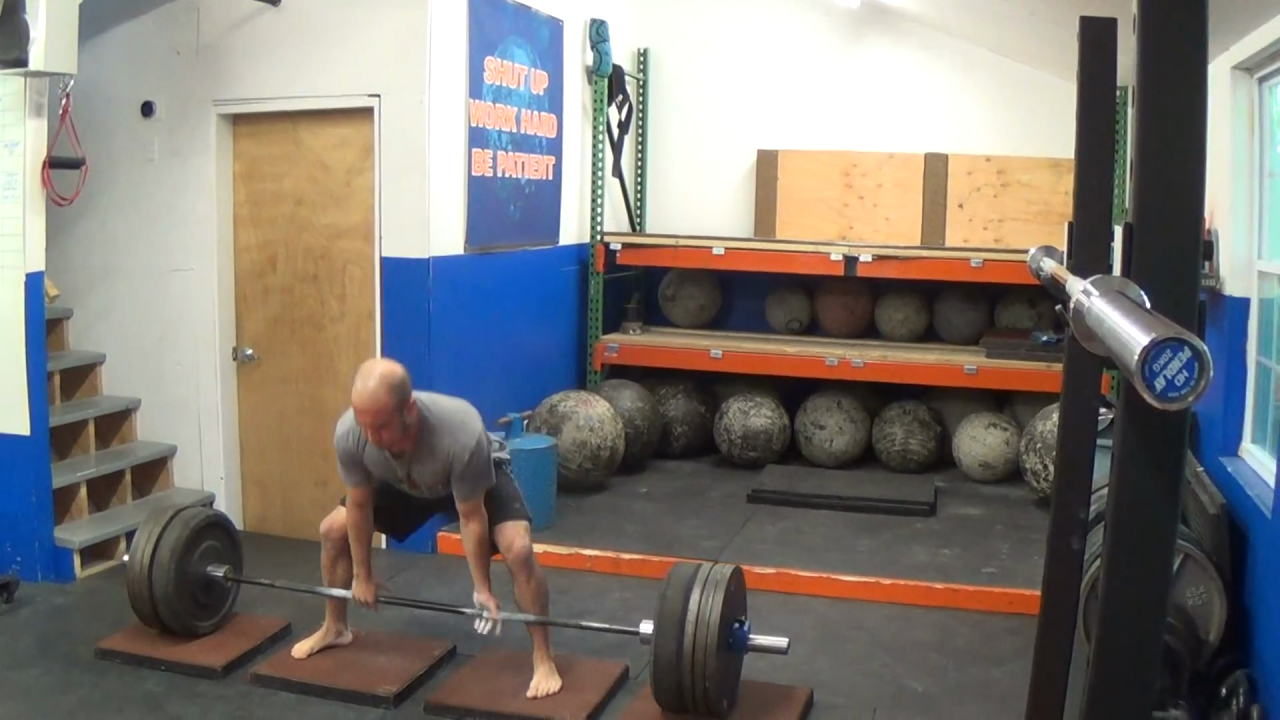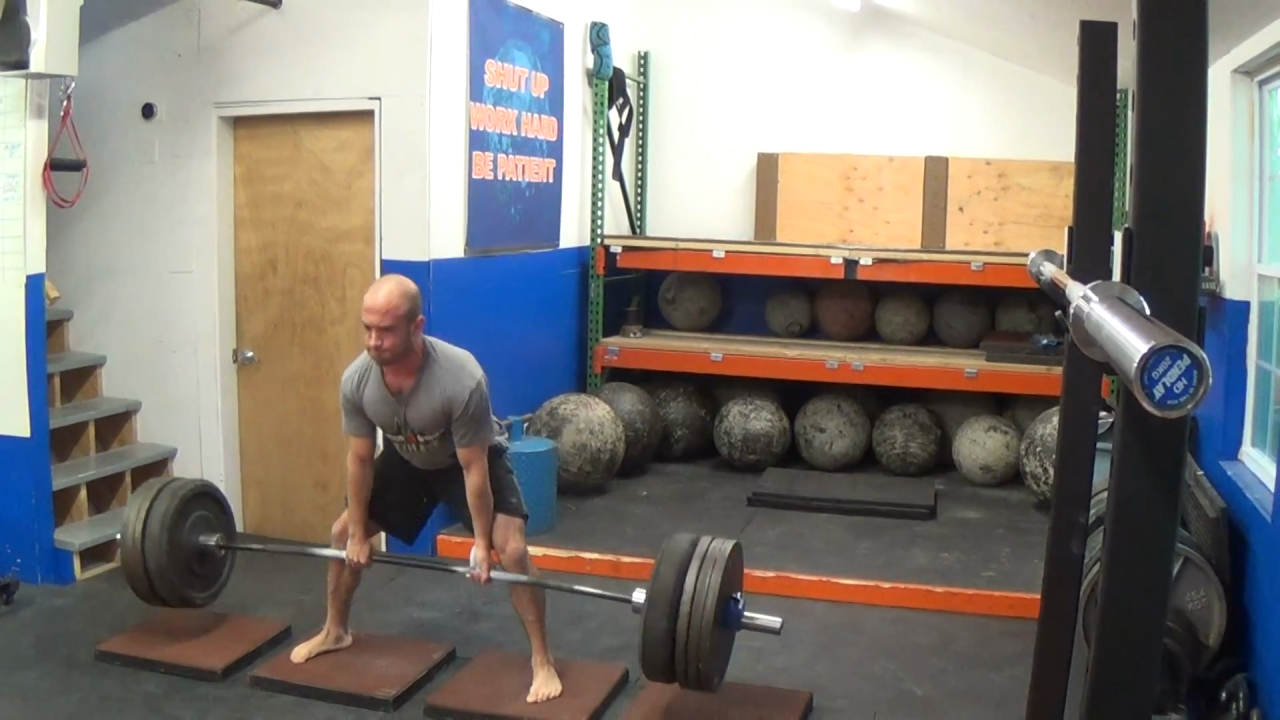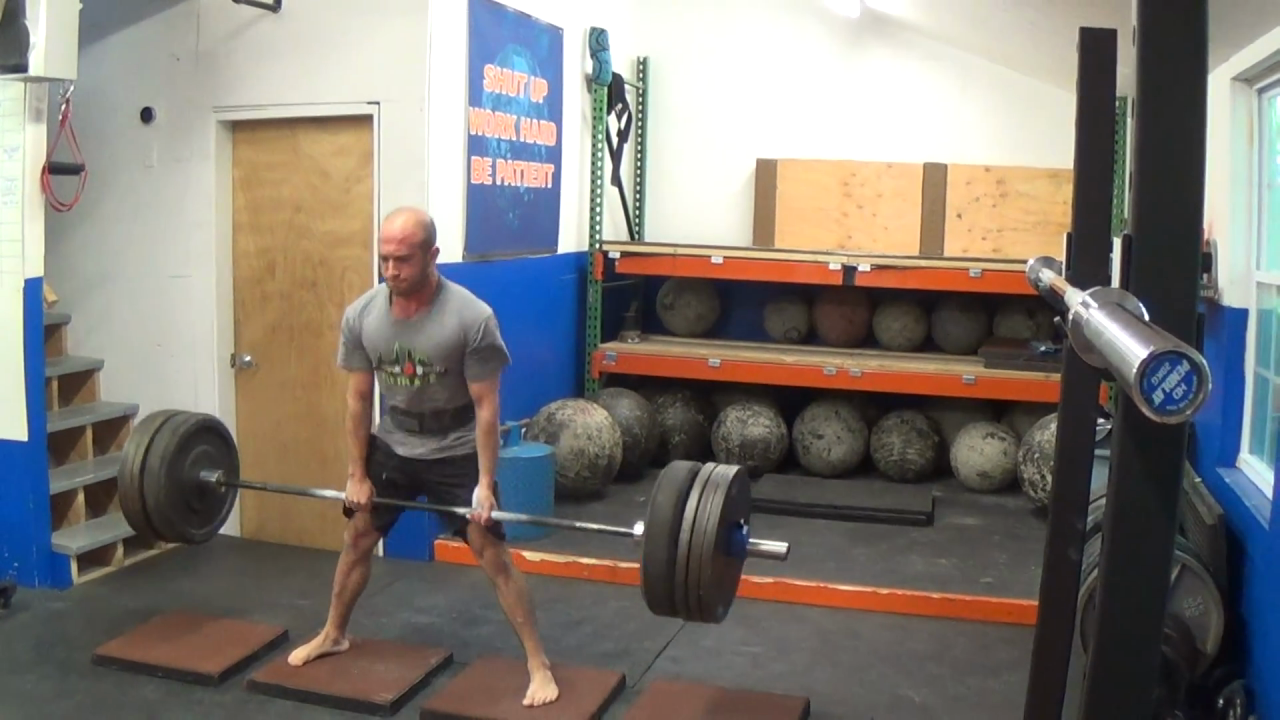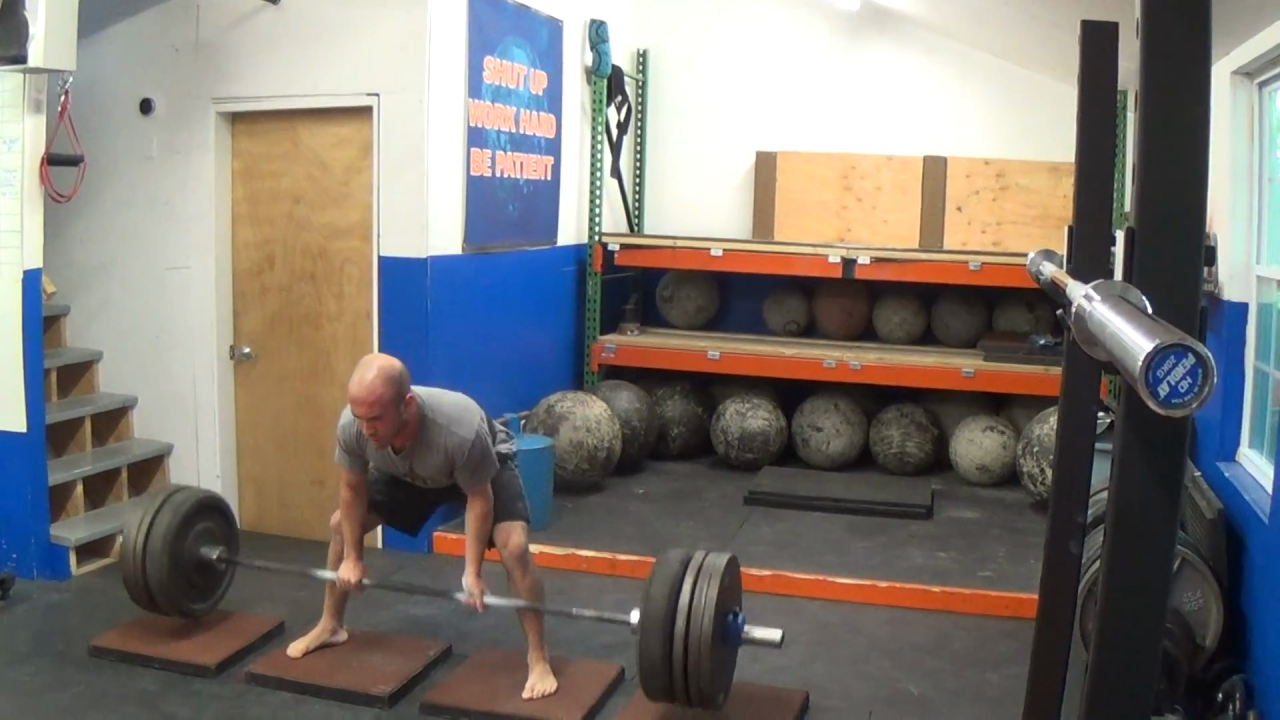
dt=0.5s
person 1, frame 1
left shoulder: (462, 435)
right shoulder: (348, 435)
left elbow: (471, 517)
right elbow: (359, 506)
left wrist: (482, 587)
right wrist: (362, 574)
left hip: (479, 476)
left knee: (518, 550)
right knee: (333, 532)
left ankle: (543, 659)
right ankle: (335, 628)
person 1, frame 2
left shoulder: (462, 380)
right shoulder: (356, 381)
left elbow: (473, 467)
right elbow: (359, 459)
left wrist: (482, 544)
right wrist: (358, 534)
left hip: (476, 455)
right hip: (406, 460)
left knee: (512, 551)
right knee: (342, 533)
left ankle: (542, 661)
right ankle: (335, 632)
person 1, frame 3
left shoulder: (472, 318)
right shoulder: (361, 315)
left elbow: (487, 405)
right elbow: (358, 398)
left wrist: (485, 484)
right wrist: (357, 474)
left hip: (458, 452)
right hip: (392, 448)
left knee: (492, 555)
right knee: (357, 538)
left ankle: (537, 664)
right ankle: (334, 634)
person 1, frame 4
left shoulder: (462, 427)
right shoulder: (350, 427)
left elbow: (479, 499)
right elbow: (353, 489)
left wrist: (472, 571)
right wrist: (350, 558)
left hip: (483, 467)
left knee: (514, 547)
right knee: (341, 524)
left ankle: (538, 658)
right ankle: (330, 625)
